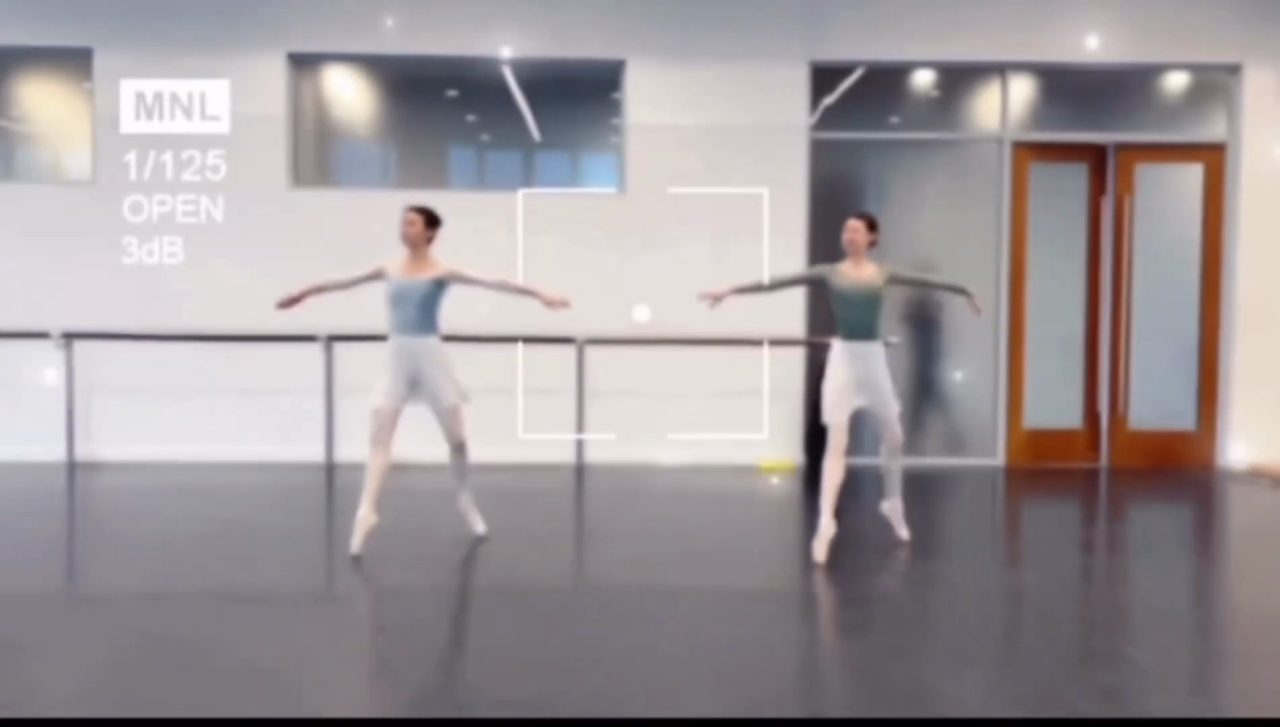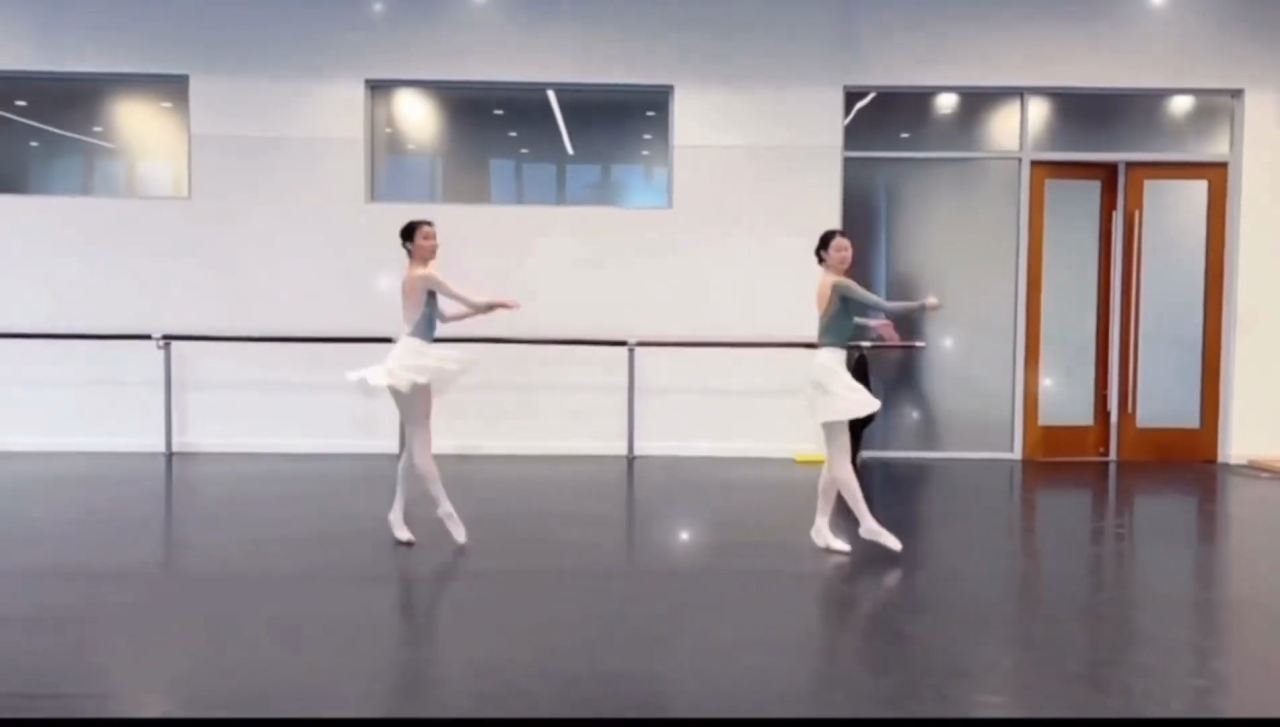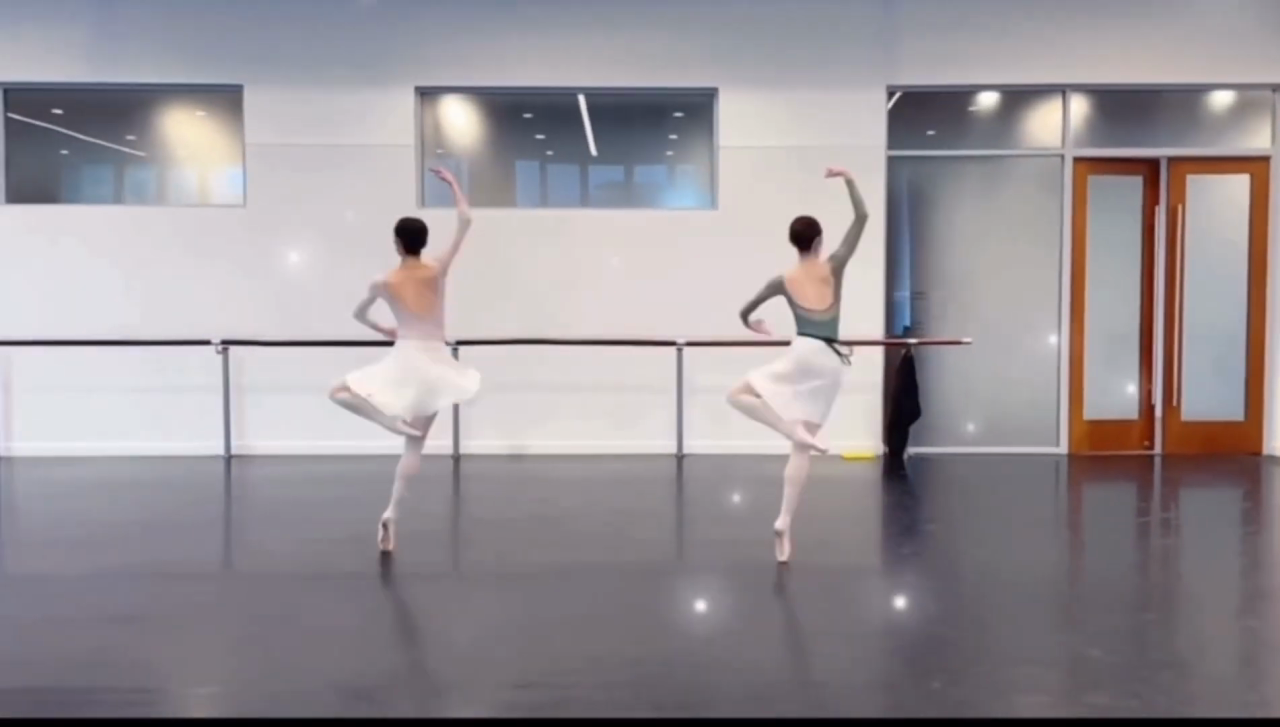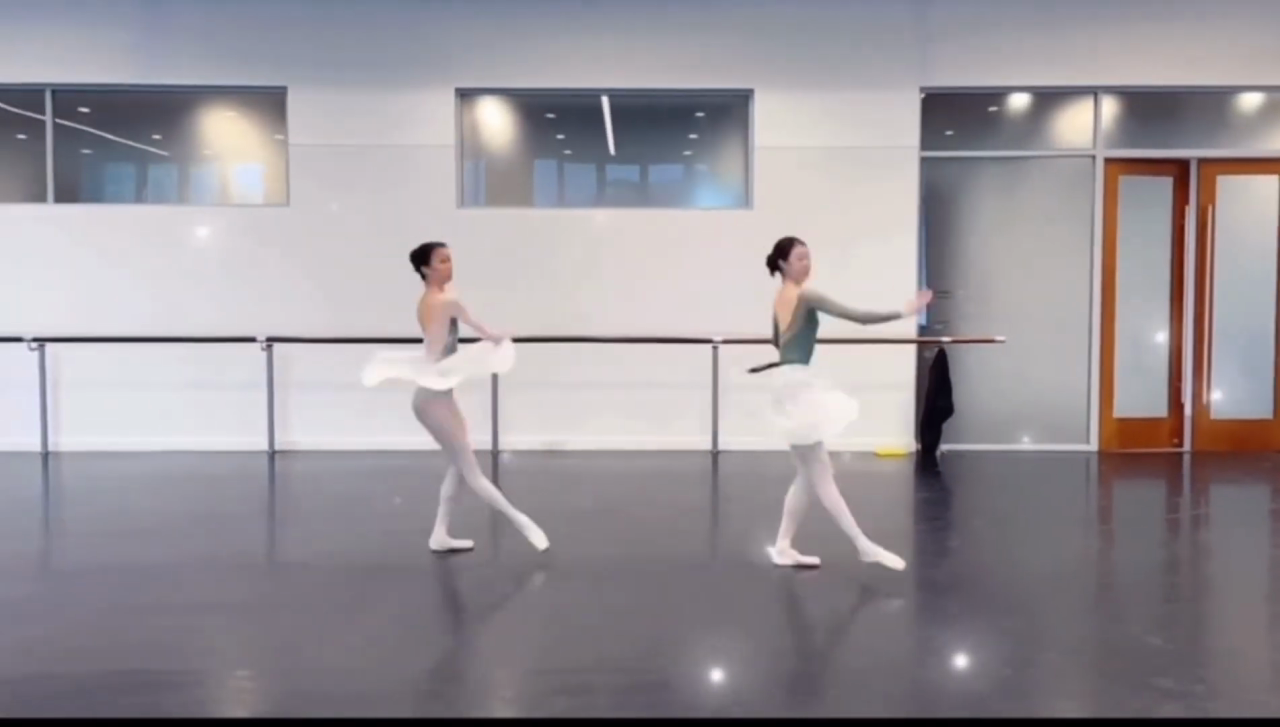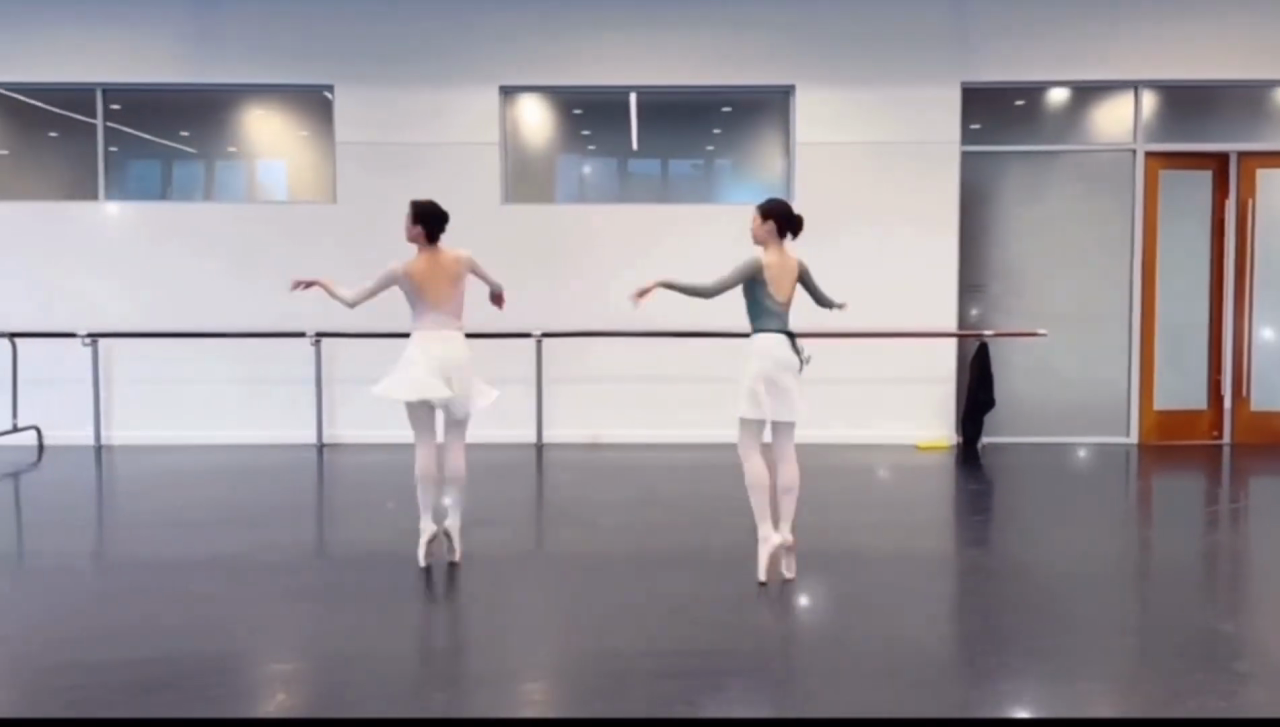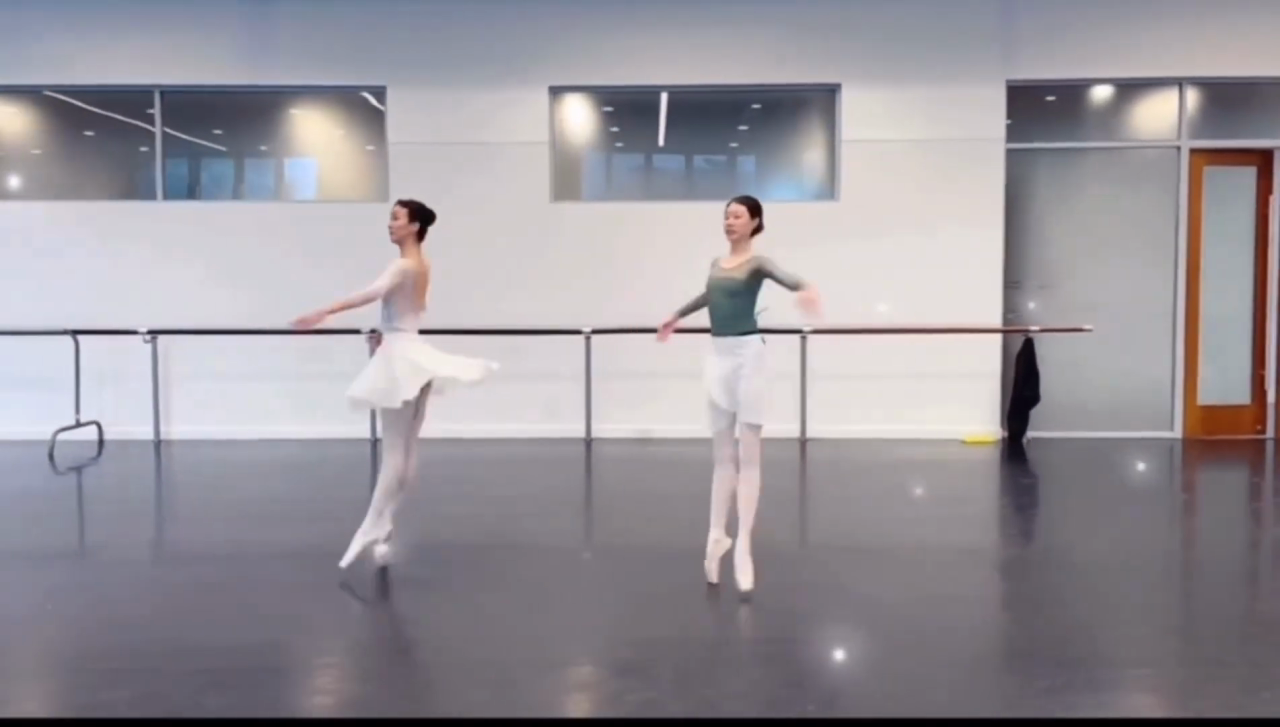
dt=0.7s
person 1, frame 1
left shoulder: (884, 273)
right shoulder: (829, 272)
left elbow: (926, 282)
right elbow: (777, 282)
left wrist: (966, 292)
right wrist: (731, 290)
left hip: (873, 358)
right hip: (843, 358)
left knee: (894, 437)
right knee: (837, 445)
left ankle: (893, 501)
right ankle: (825, 523)
person 1, frame 2
left shoulder: (829, 285)
right shoulder: (841, 284)
right elbow: (885, 307)
left wrist: (869, 323)
right wrist: (925, 303)
left hip: (830, 367)
right hip: (830, 366)
left knee: (837, 455)
right knee: (841, 456)
left ankle: (821, 526)
right ankle: (869, 524)
person 1, frame 3
left shoulder: (785, 280)
right shoulder: (834, 265)
left elbow: (748, 308)
right elbow: (862, 218)
left wrist: (748, 320)
right wrist: (847, 179)
left hip: (802, 356)
right hip: (828, 361)
right knee: (800, 452)
right ankle: (785, 521)
person 1, frame 4
left shoulder: (779, 300)
right shoulder: (807, 295)
right elbow: (860, 315)
right wrist: (907, 310)
left hip: (787, 382)
right hip: (796, 384)
left knee: (809, 475)
right knee: (820, 478)
left ankle: (783, 546)
right ankle: (865, 547)
person 1, frame 5
left shoulder: (757, 264)
right shoulder: (796, 265)
left elbow: (710, 291)
right elbow: (823, 301)
left wrist: (662, 283)
right wrist: (835, 303)
left hip: (767, 351)
right hip: (787, 353)
left knee: (750, 449)
right knee: (785, 453)
left ankle: (767, 533)
right ankle: (784, 532)
person 1, frame 6
left shoulder: (757, 261)
right shoulder: (716, 263)
left elbow: (789, 279)
left wrist: (807, 290)
right wrist: (673, 317)
left hip: (746, 355)
right hip: (718, 357)
left knee: (748, 457)
right knee: (723, 457)
left ankle: (743, 544)
right ankle: (716, 537)
person 2, frame 1
left shoulder: (443, 272)
right shoulder: (389, 269)
left elbow: (494, 282)
right elbow: (346, 281)
left wrist: (540, 295)
right wrist: (305, 293)
left hip: (430, 357)
right hip: (396, 359)
left knee: (457, 439)
right knee: (380, 440)
left ankle: (464, 499)
right ankle: (365, 514)
person 2, frame 2
left shoulder: (420, 278)
right shoulder: (427, 275)
left elbow: (447, 315)
right elbow: (472, 302)
left wrist: (486, 307)
right wrist: (493, 303)
left hip: (421, 365)
right hip: (407, 363)
left knee: (416, 445)
right knee: (419, 444)
left ankle: (398, 514)
right ankle: (445, 509)
person 2, frame 3
left shoulder: (384, 282)
right shoulder: (439, 270)
left elbow: (359, 314)
right elbow: (466, 222)
left wrist: (383, 329)
right wrist: (454, 185)
left hip: (404, 362)
right hip: (436, 364)
left knee: (339, 393)
right knee: (415, 448)
right ankle: (391, 513)
person 2, frame 4
left shoulder: (426, 302)
right shoulder: (440, 301)
right elbow: (488, 335)
right wrist: (501, 341)
left hip: (434, 390)
right hip: (433, 393)
left knee: (460, 465)
right knee: (468, 465)
left ankle: (440, 534)
person 2, frame 5
left shoulder: (403, 270)
right shoulder: (461, 259)
left elbow: (352, 301)
right elbow: (496, 287)
left wrist: (321, 282)
right wrist: (496, 292)
left hip: (422, 356)
right hip: (456, 354)
left knee: (425, 445)
right knee: (455, 444)
left ankle: (428, 523)
right ankle: (454, 522)
person 2, frame 6
left shoulder: (404, 266)
right shoulder: (419, 267)
left elbow: (373, 292)
left wrist: (325, 312)
right wrist: (386, 330)
left hip: (399, 356)
right hip: (418, 355)
left knee: (394, 449)
right knee: (406, 447)
left ankle: (374, 527)
right ankle: (381, 524)
